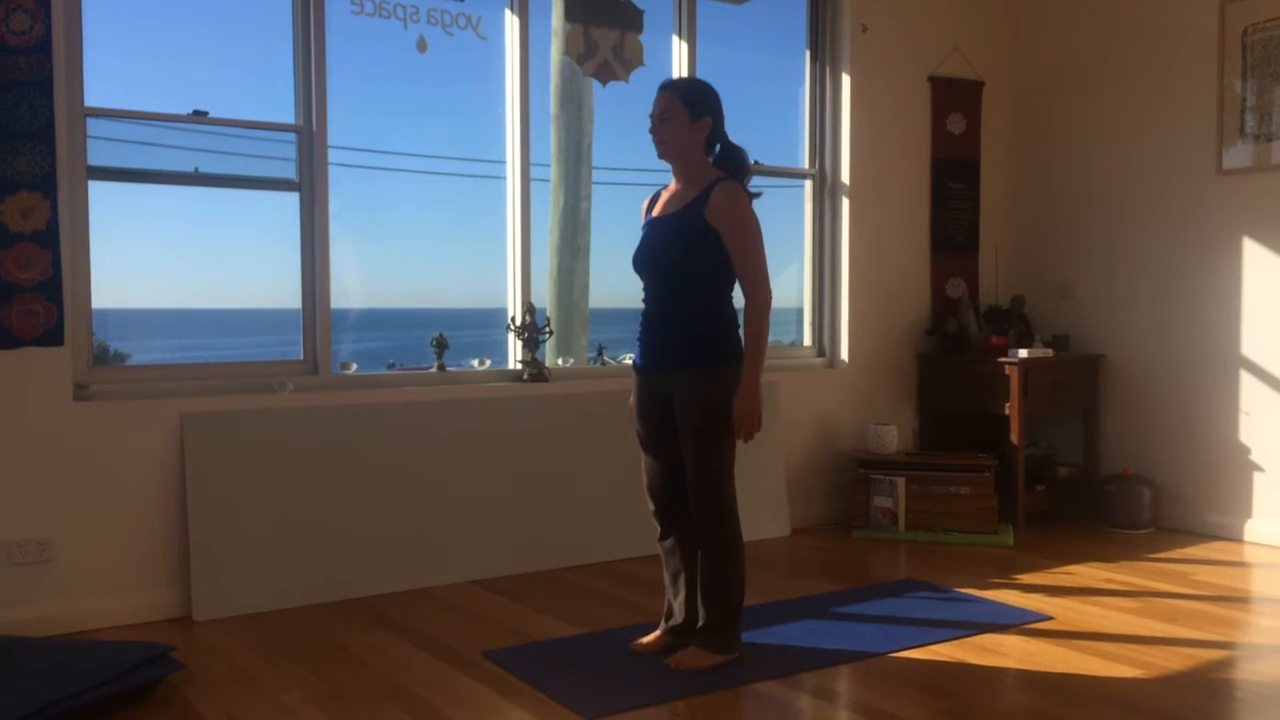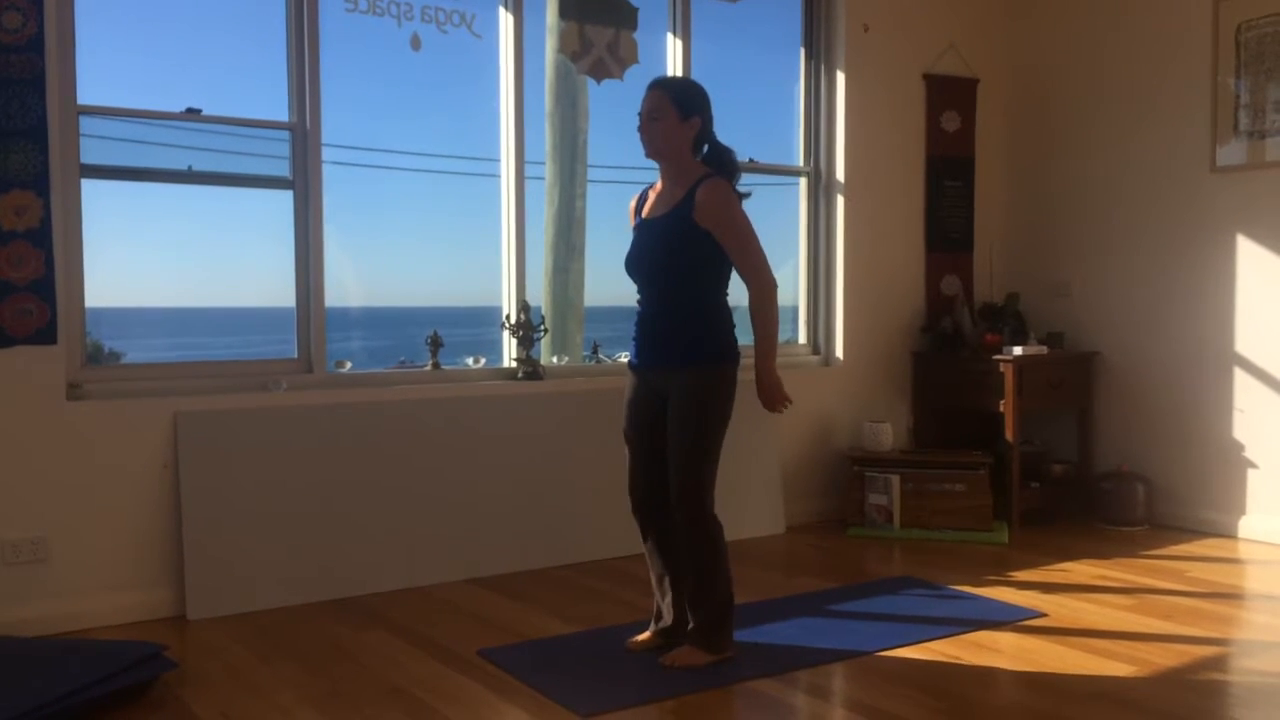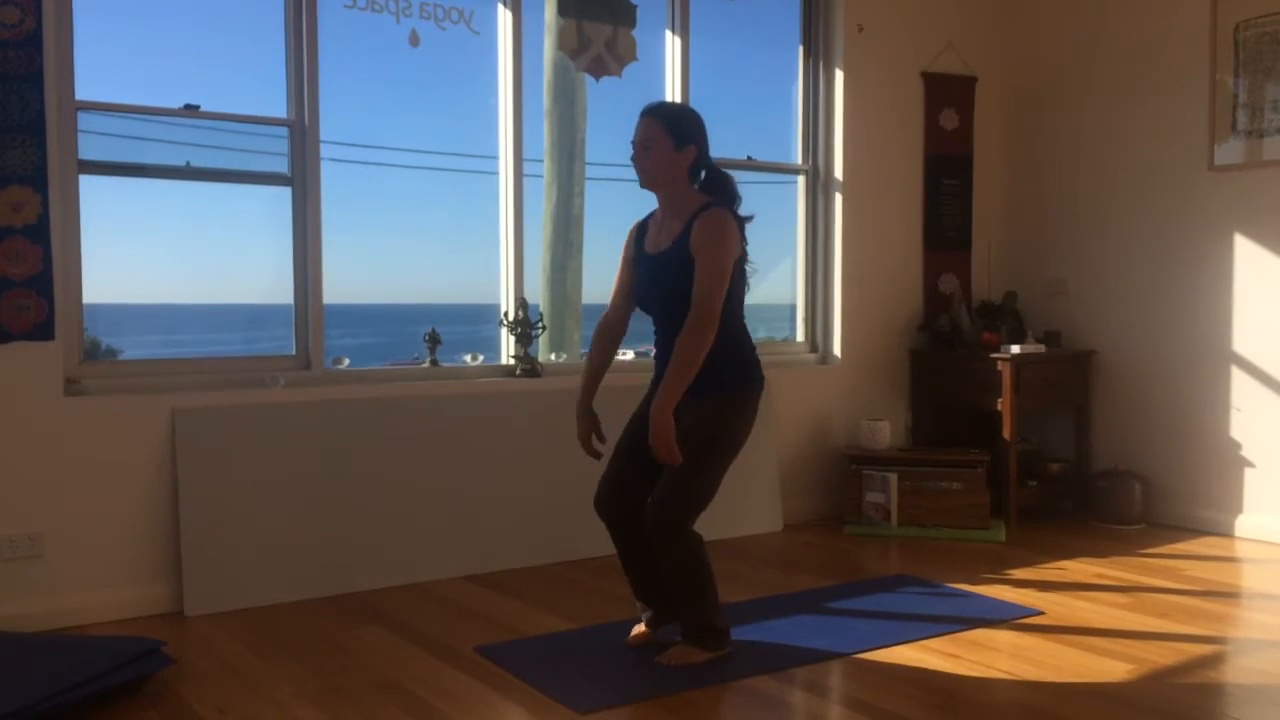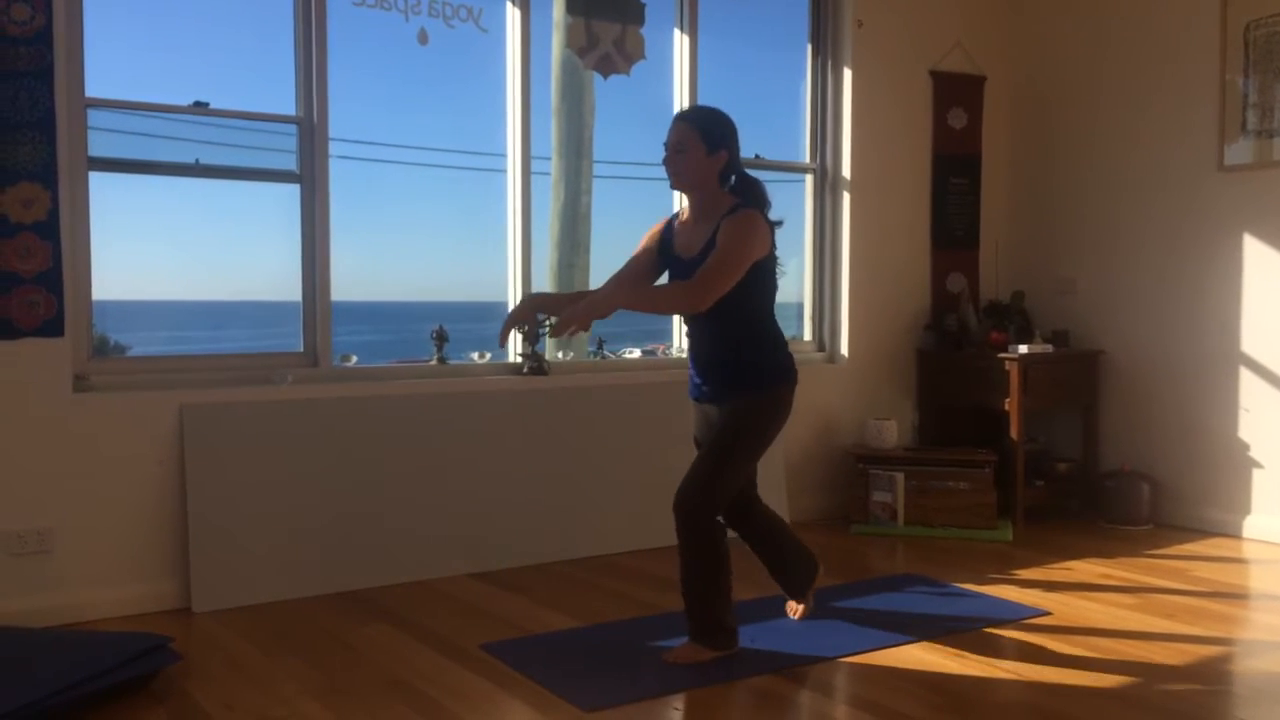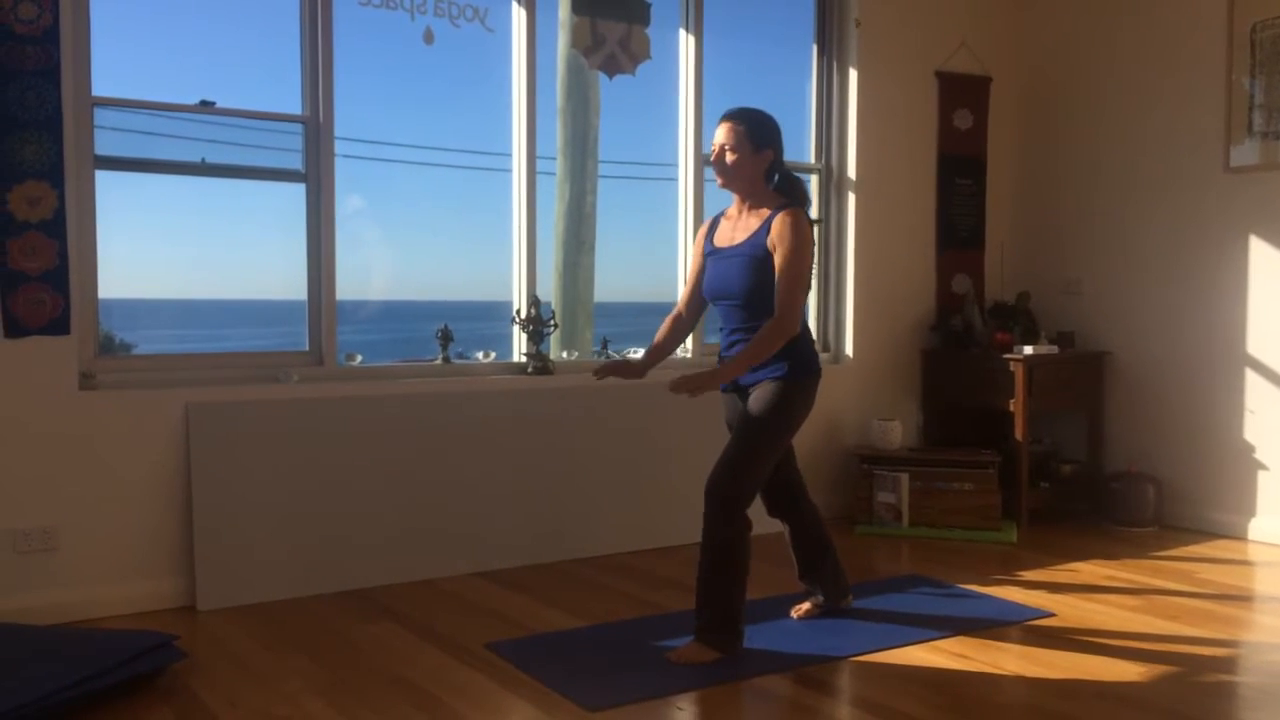
dt=1s
person 1, frame 1
left shoulder: (725, 198)
right shoulder: (655, 203)
left elbow: (758, 295)
left wrist: (749, 385)
right wrist: (640, 376)
left hip: (707, 372)
right hip: (655, 372)
left knee: (709, 503)
right knee: (667, 504)
left ankle: (719, 635)
right ankle: (679, 621)
person 1, frame 2
left shoulder: (712, 195)
right shoulder: (641, 202)
left elbow: (762, 283)
left wrist: (766, 370)
left hip: (701, 369)
right hip: (648, 368)
left knee: (689, 502)
right knee: (647, 499)
left ankle: (711, 634)
right ankle: (670, 620)
person 1, frame 3
left shoulder: (715, 224)
right shoulder: (640, 234)
left elbow: (703, 322)
right elbow: (613, 322)
left wrist: (665, 410)
right wrist: (585, 400)
left hip: (724, 391)
right hip: (669, 388)
left knee: (668, 514)
right knee: (614, 499)
left ankle: (706, 634)
right ankle: (662, 606)
person 1, frame 4
left shoulder: (746, 224)
right shoulder: (668, 233)
left elbow: (697, 296)
right elbow: (606, 294)
left wrist: (609, 301)
right wrist: (540, 301)
left hip: (761, 387)
right hip: (710, 391)
left knee: (694, 504)
right knee: (737, 503)
left ankle: (712, 635)
right ankle: (802, 575)
person 1, frame 5
left shoulder: (788, 222)
right shoulder: (710, 230)
left elbow: (786, 321)
right elbow: (686, 312)
left wrist: (717, 374)
right wrist: (643, 363)
left hip: (784, 378)
right hip: (741, 383)
left knee: (724, 492)
right knee: (781, 490)
left ankle: (718, 633)
right ankle: (829, 587)
